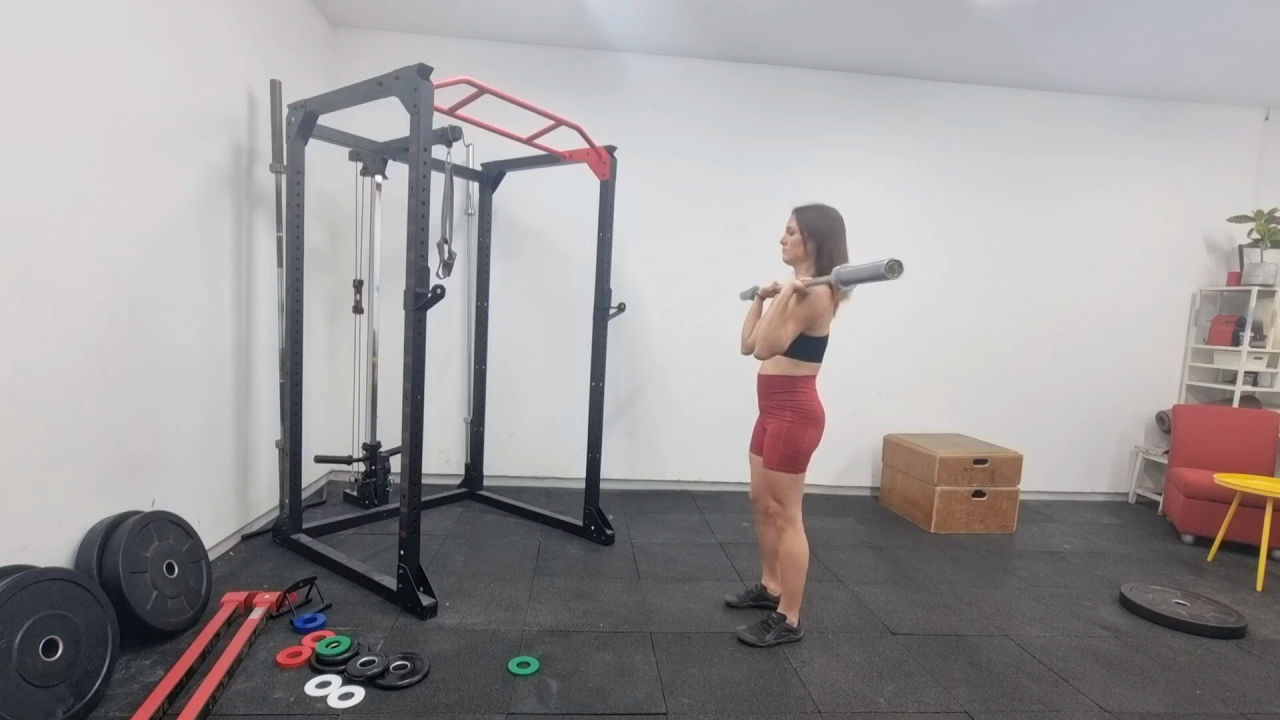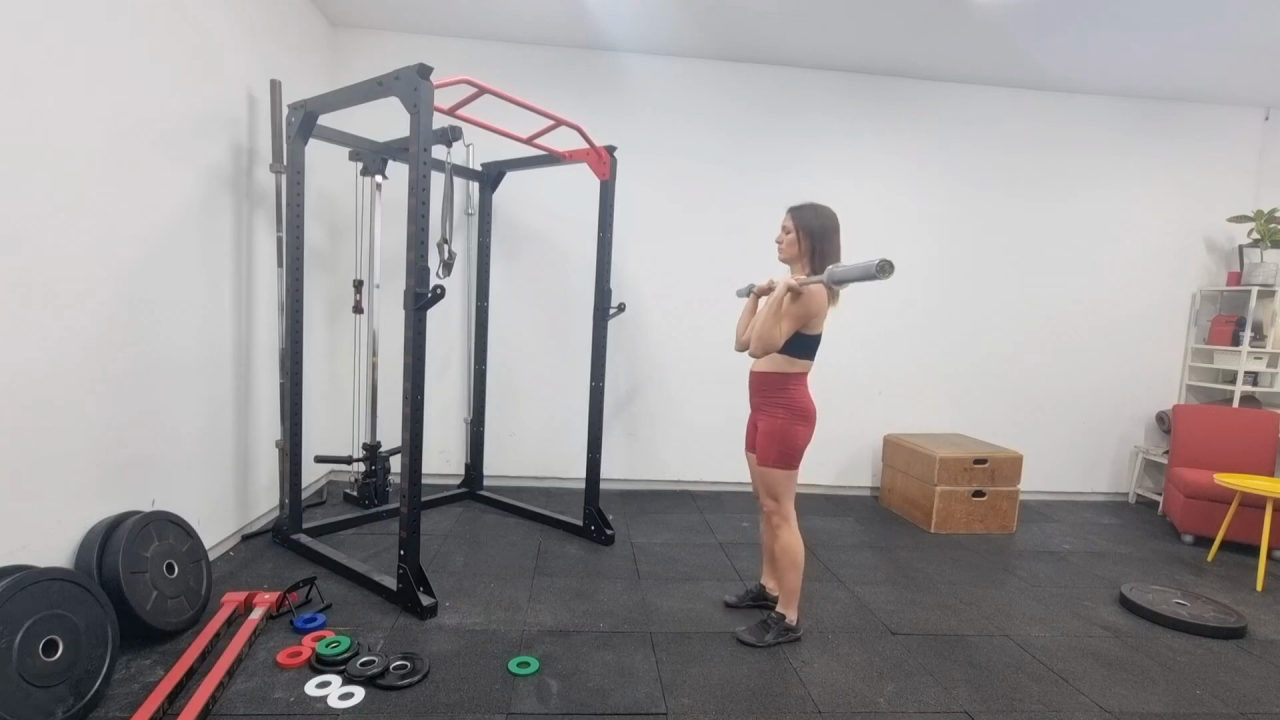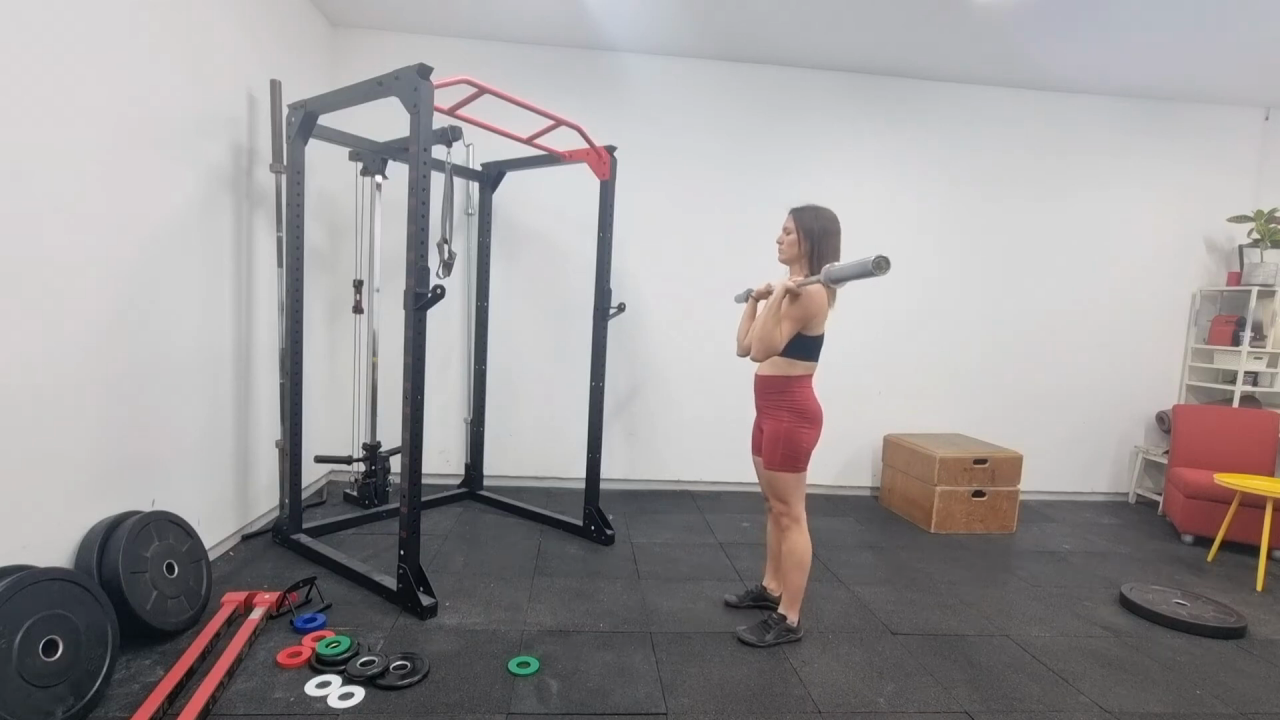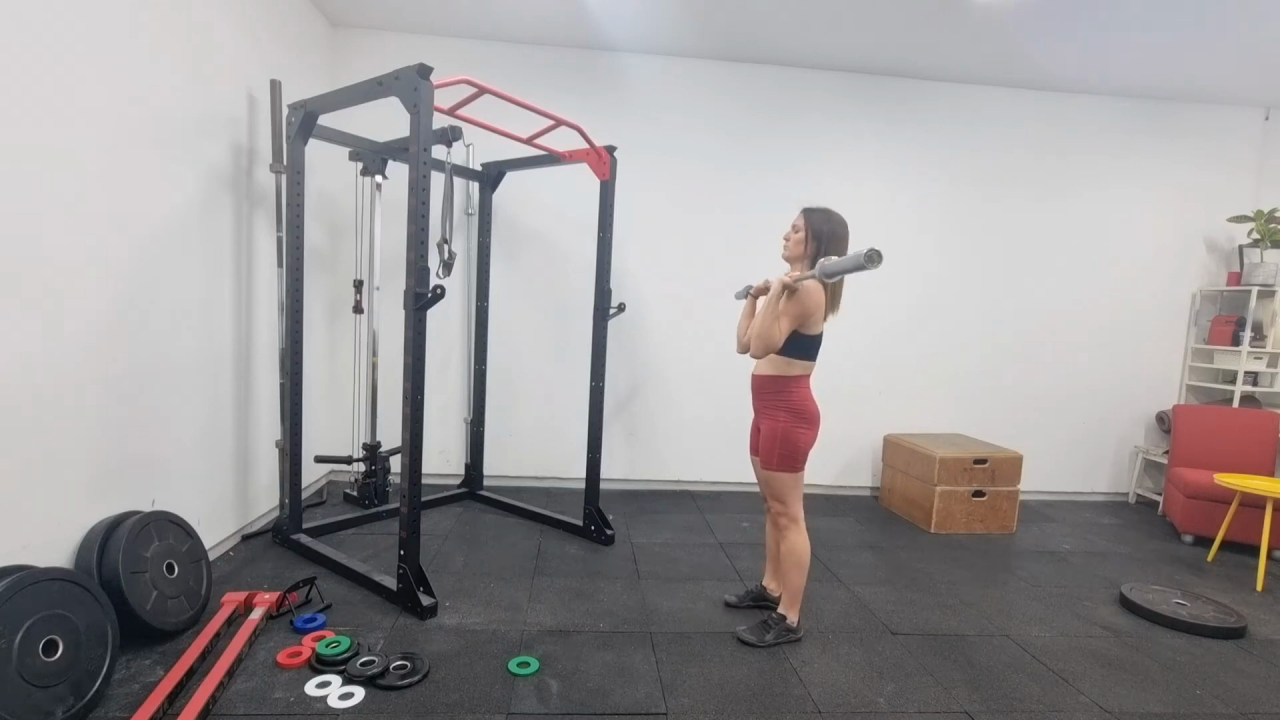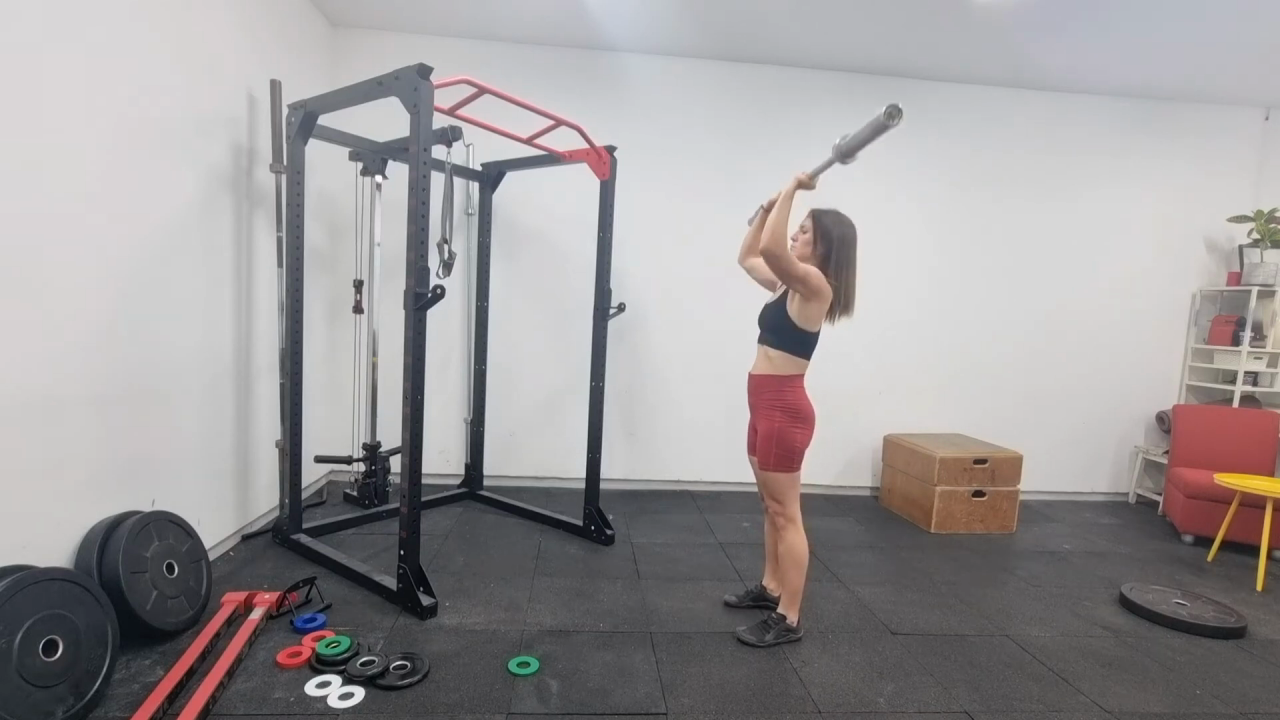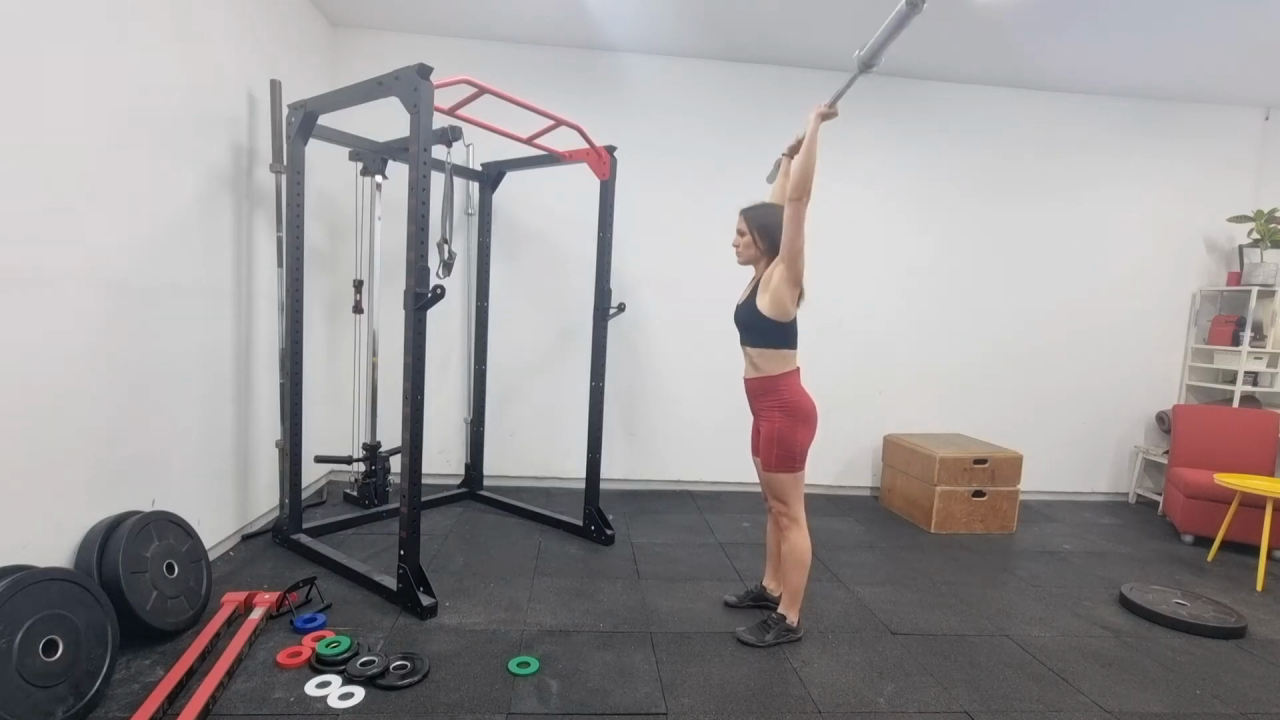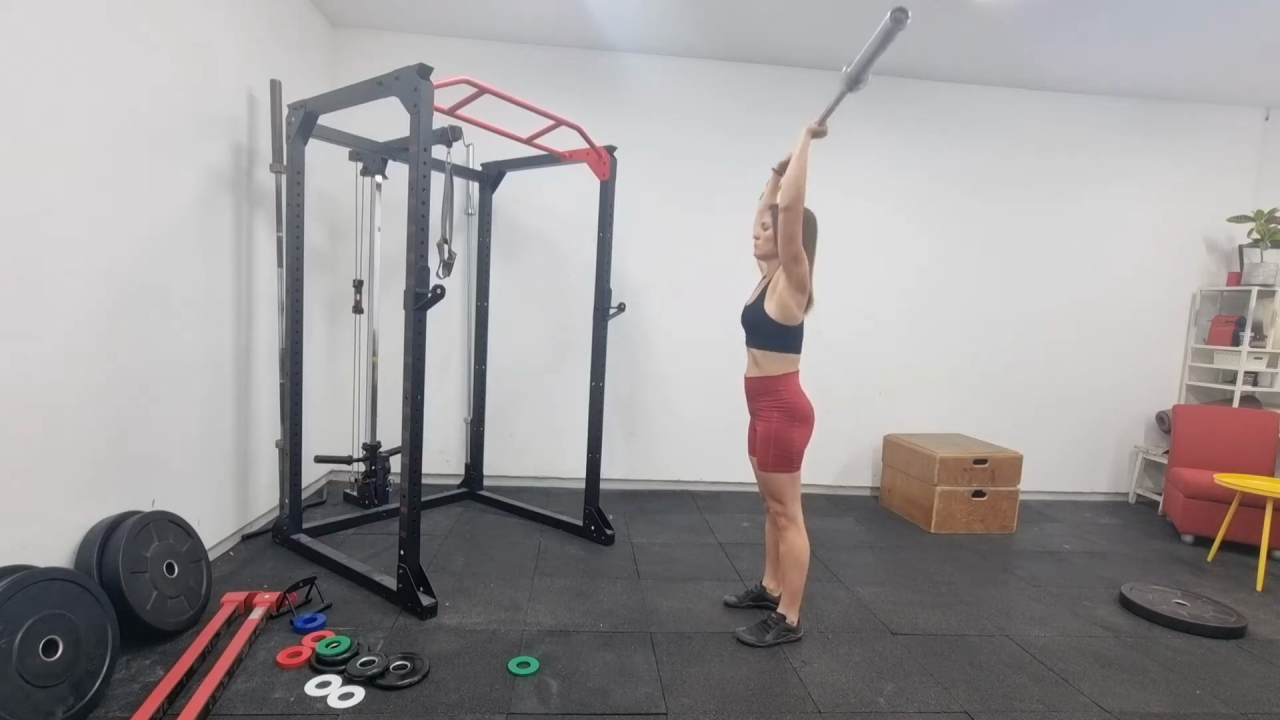
dt=0.7s
person 1, frame 1
left shoulder: (815, 293)
right shoulder: (795, 290)
left elbow: (766, 348)
right elbow: (749, 343)
left wrist: (785, 295)
right wrist: (761, 298)
left hip: (794, 412)
right hip: (774, 410)
left knee: (785, 516)
right knee: (761, 503)
left ankle: (788, 620)
right ankle: (770, 587)
person 1, frame 2
left shoulder: (809, 292)
right shoulder: (790, 288)
left elbow: (762, 345)
right elbow: (743, 341)
left wrist: (779, 294)
right wrist: (756, 296)
left hip: (786, 409)
right hip: (766, 406)
left knee: (781, 513)
right knee: (767, 506)
left ankle: (787, 619)
right ankle: (769, 588)
person 1, frame 3
left shoulder: (810, 293)
right shoulder: (790, 289)
left elbow: (763, 350)
right elbow: (745, 345)
left wrist: (777, 296)
right wrist: (756, 300)
left hip: (791, 412)
right hip: (771, 410)
left knee: (790, 515)
right knee: (774, 507)
left ankle: (788, 619)
right ankle: (771, 587)
person 1, frame 4
left shoulder: (808, 290)
right shoulder: (790, 288)
left elbow: (762, 347)
right elbow: (744, 344)
left wrist: (774, 294)
right wrist: (755, 297)
left hip: (789, 410)
right hip: (769, 408)
left knee: (789, 515)
right knee: (774, 508)
left ankle: (788, 619)
right ankle: (771, 588)
person 1, frame 5
left shoulder: (815, 285)
right shoulder: (790, 285)
left elbow: (770, 248)
right elbow: (748, 256)
left wrist: (789, 192)
right wrist: (767, 211)
left hip: (784, 410)
right hip: (766, 408)
left knee: (786, 515)
right knee: (773, 509)
left ankle: (788, 619)
right ankle: (770, 587)
person 1, frame 6
left shoulder: (782, 277)
right shoulder: (762, 276)
left elbow: (797, 200)
right elbow: (777, 204)
left wrist: (814, 127)
right wrist: (787, 157)
left hip: (786, 409)
right hip: (767, 409)
left knee: (790, 514)
right knee: (774, 508)
left ankle: (788, 620)
right ankle: (770, 588)
person 1, frame 7
left shoulder: (792, 280)
right shoulder: (772, 275)
left elbow: (791, 211)
right elbow: (774, 213)
left wrist: (804, 144)
right wrist: (777, 173)
left hip: (783, 409)
right hip: (766, 407)
left knee: (788, 513)
right knee: (773, 507)
left ankle: (789, 619)
right ankle: (771, 588)
